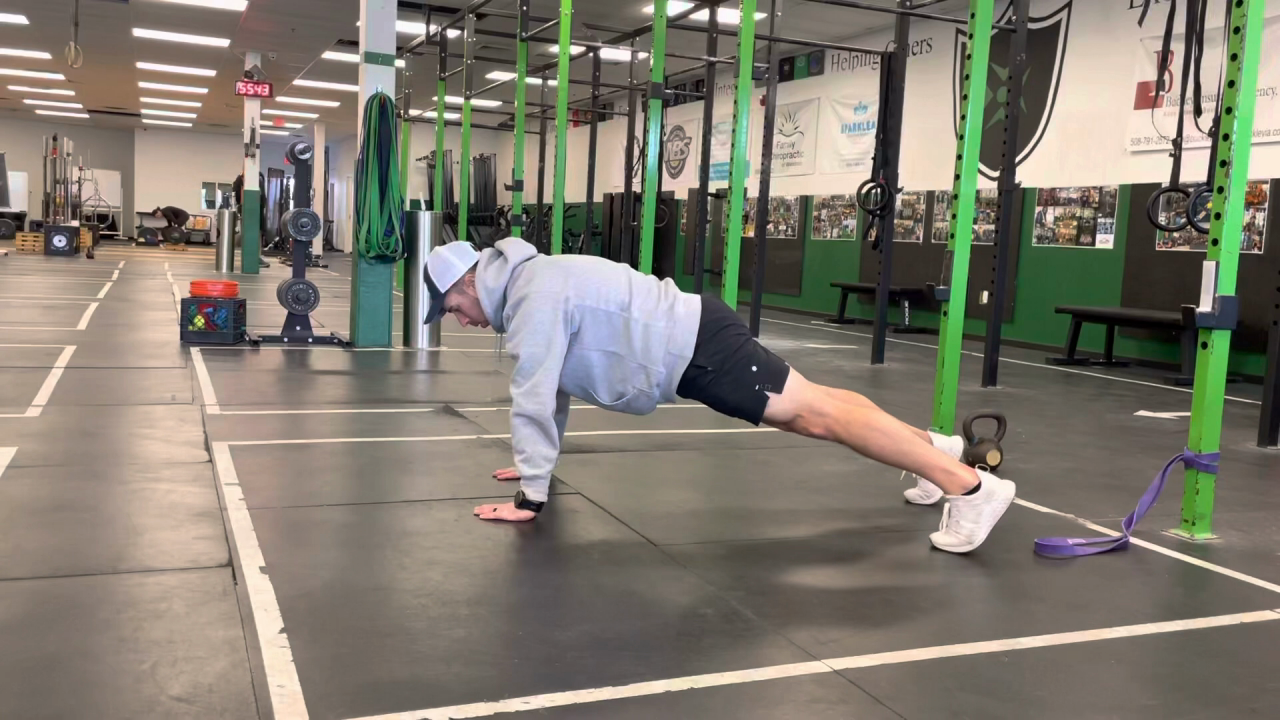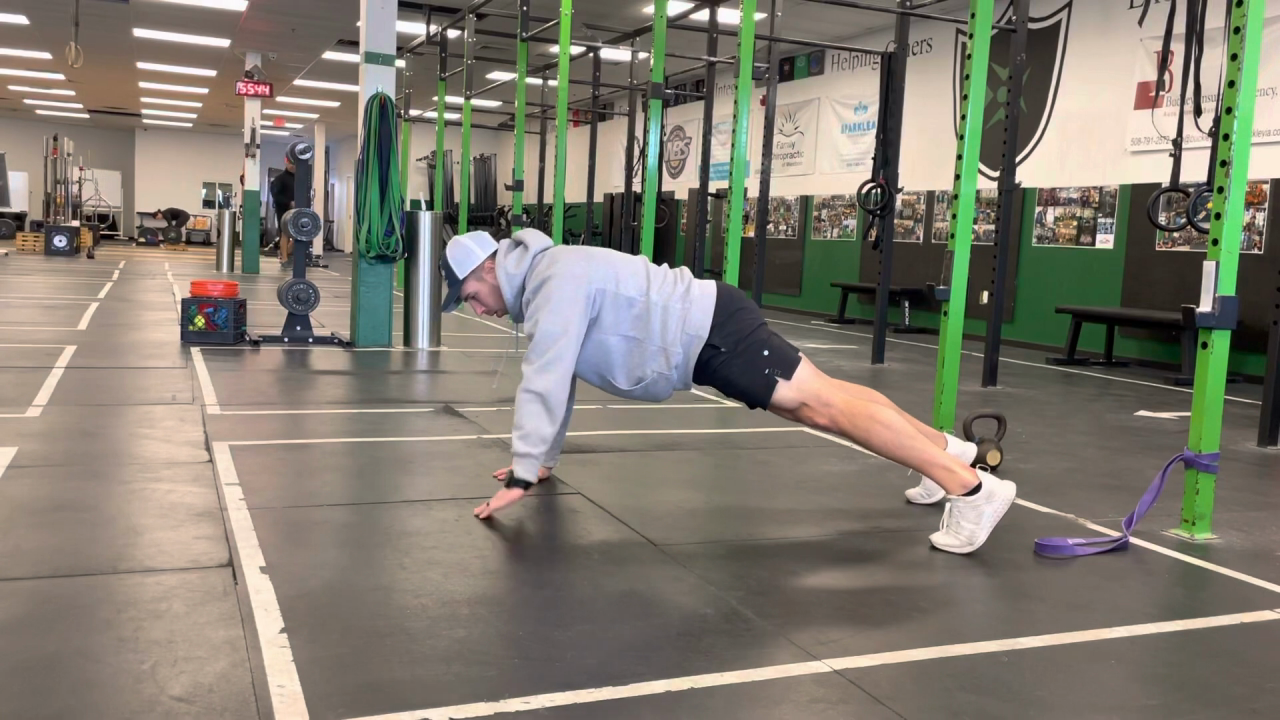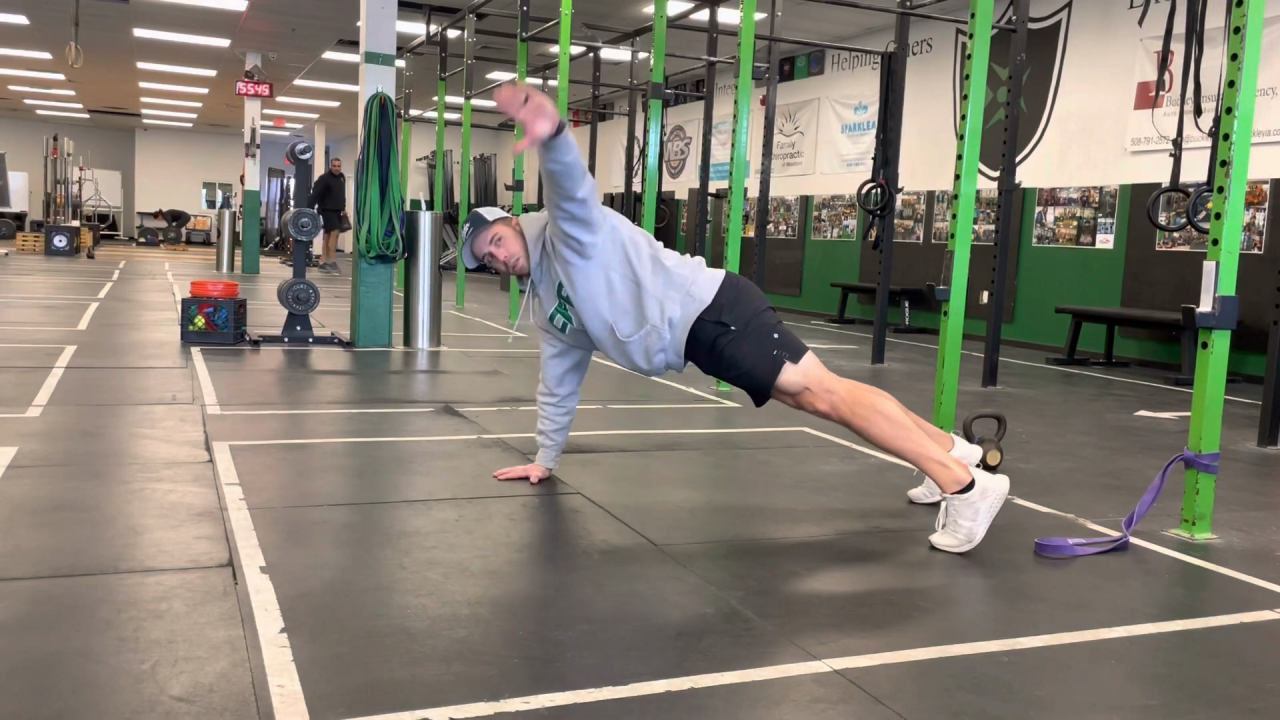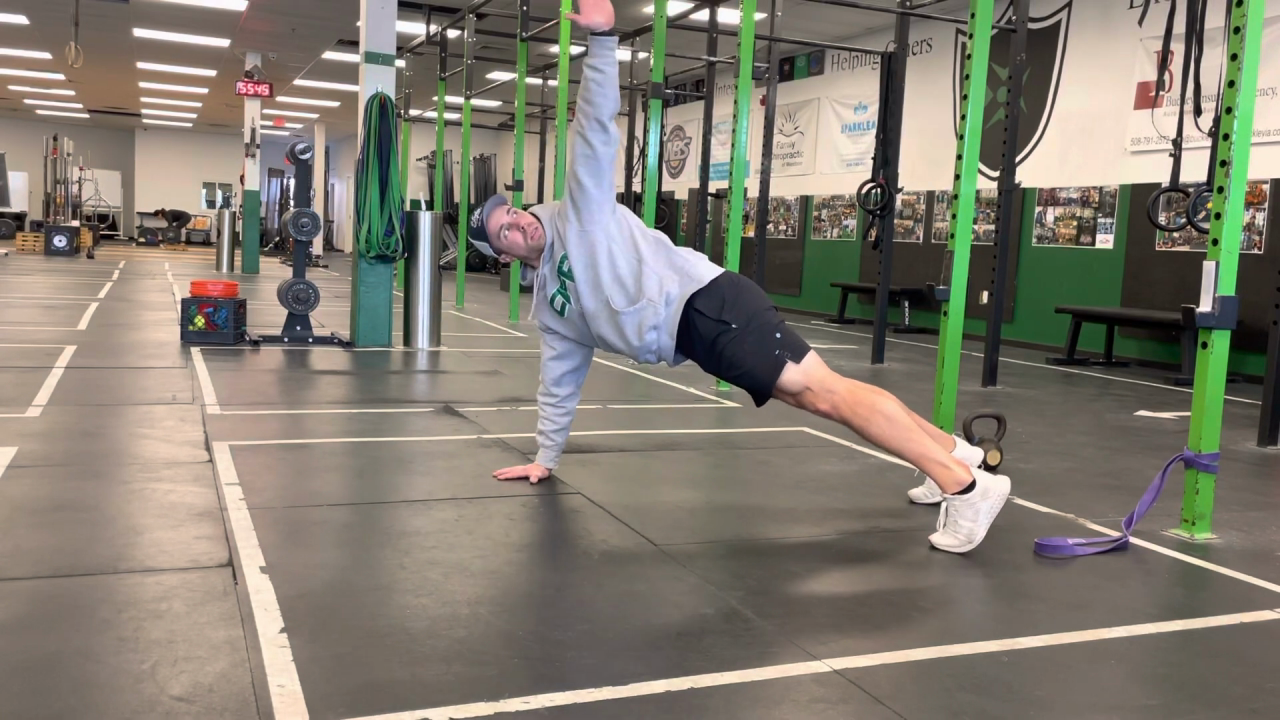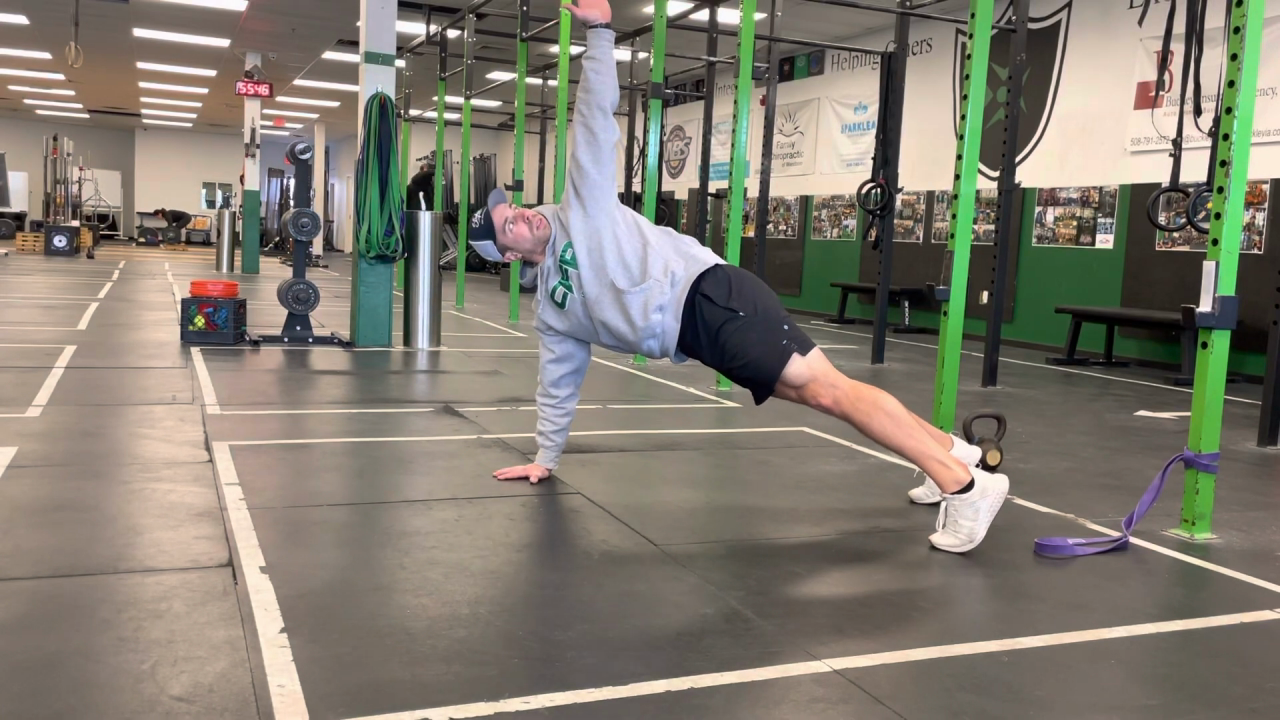
dt=0.7s
person 1, frame 1
left shoulder: (532, 296)
right shoulder: (530, 286)
left elbow: (533, 399)
right elbow: (556, 384)
left wrist: (530, 495)
right wrist: (538, 461)
left hip: (695, 347)
right hip: (690, 343)
left knee: (813, 412)
right knee: (808, 402)
left ankle: (971, 487)
right ankle: (932, 445)
person 1, frame 2
left shoulder: (554, 280)
right shoulder: (541, 284)
left elbow: (544, 381)
right elbow: (557, 378)
left wrist: (522, 478)
right wrist: (542, 458)
left hip: (711, 329)
right hip: (703, 335)
left knee: (820, 403)
right knee: (821, 393)
left ankle: (969, 486)
right ankle: (945, 447)
person 1, frame 3
left shoulder: (564, 234)
right shoulder: (544, 301)
left elbow: (570, 186)
right elbow: (559, 381)
left wrist: (551, 136)
right wrist: (545, 456)
left hip: (711, 310)
right hip: (697, 338)
left knee: (821, 389)
right knee: (818, 394)
left ankle: (967, 485)
right ankle: (951, 454)
person 1, frame 4
left shoulder: (580, 212)
right shoulder: (550, 303)
left elbow: (595, 126)
right elbow: (560, 380)
right wrist: (545, 456)
left hip: (706, 303)
right hip: (691, 336)
left knee: (822, 390)
right knee: (813, 397)
left ankle: (965, 482)
right ankle: (952, 452)
person 1, frame 5
left shoulder: (581, 207)
right shoulder: (550, 309)
left elbow: (595, 117)
right elbow: (558, 381)
right wrist: (545, 456)
left hip: (710, 295)
right hip: (696, 336)
left knee: (825, 387)
right knee: (811, 395)
left ankle: (965, 484)
right ankle: (947, 454)
